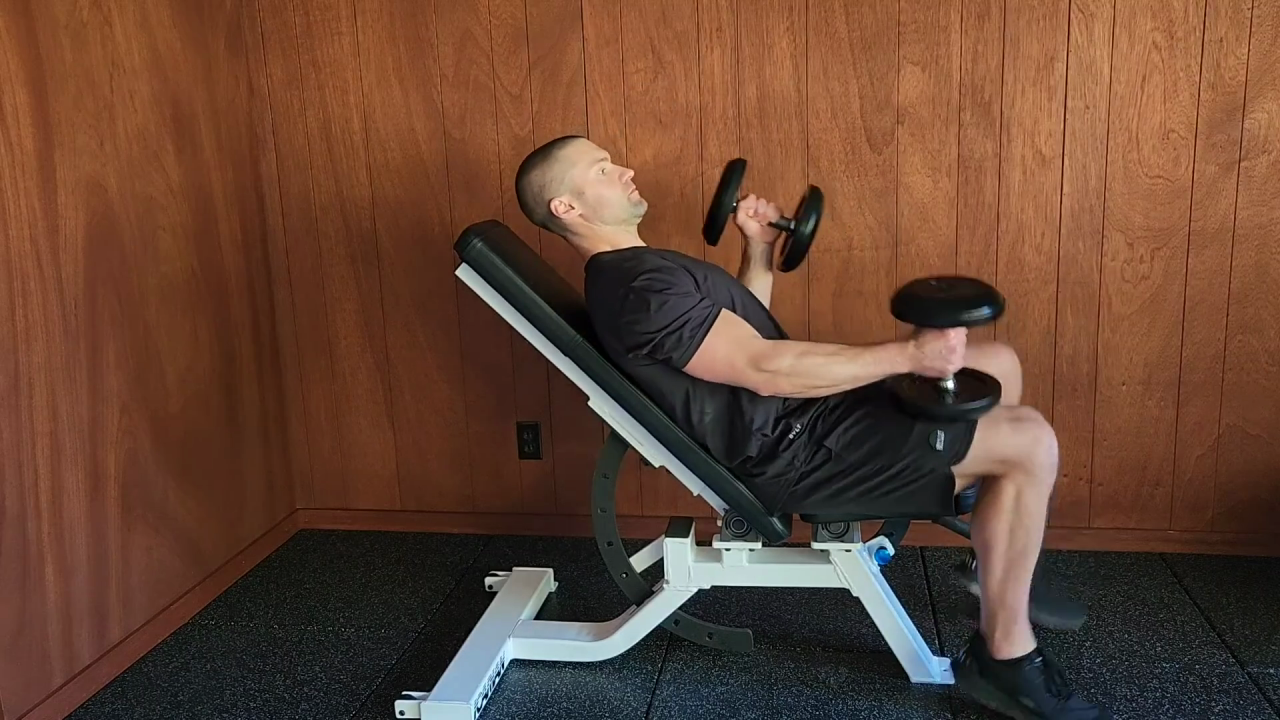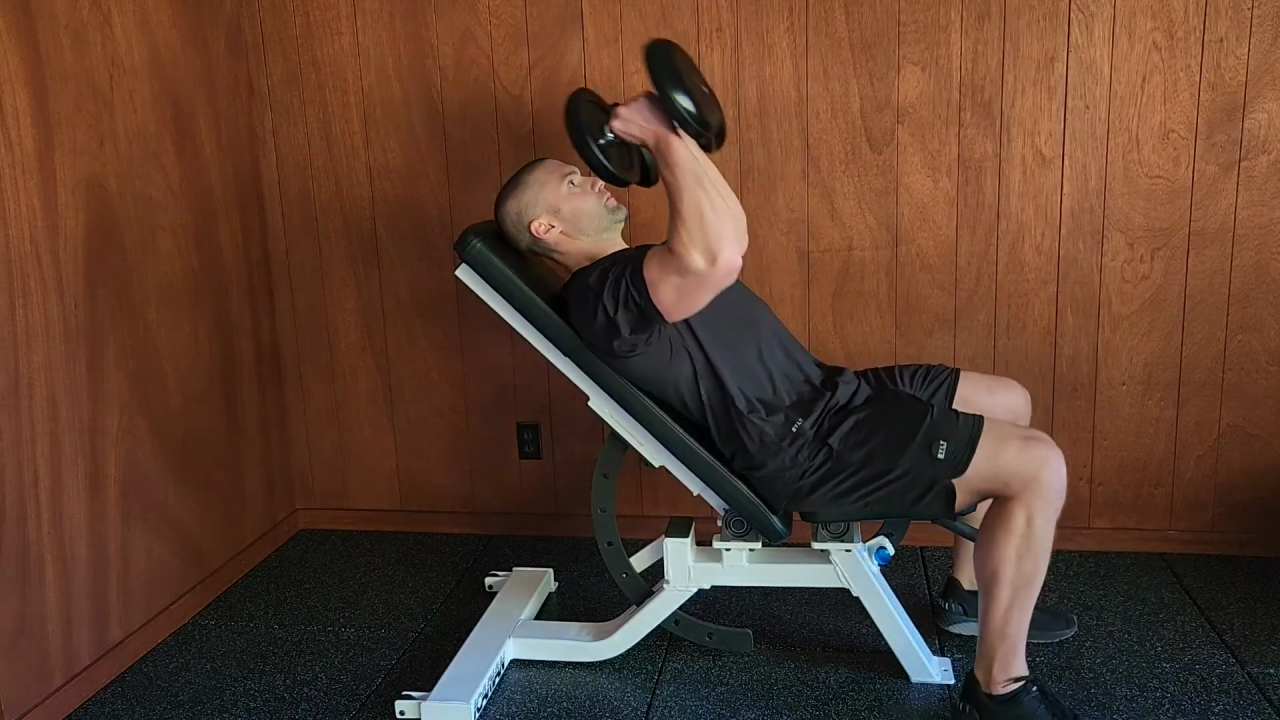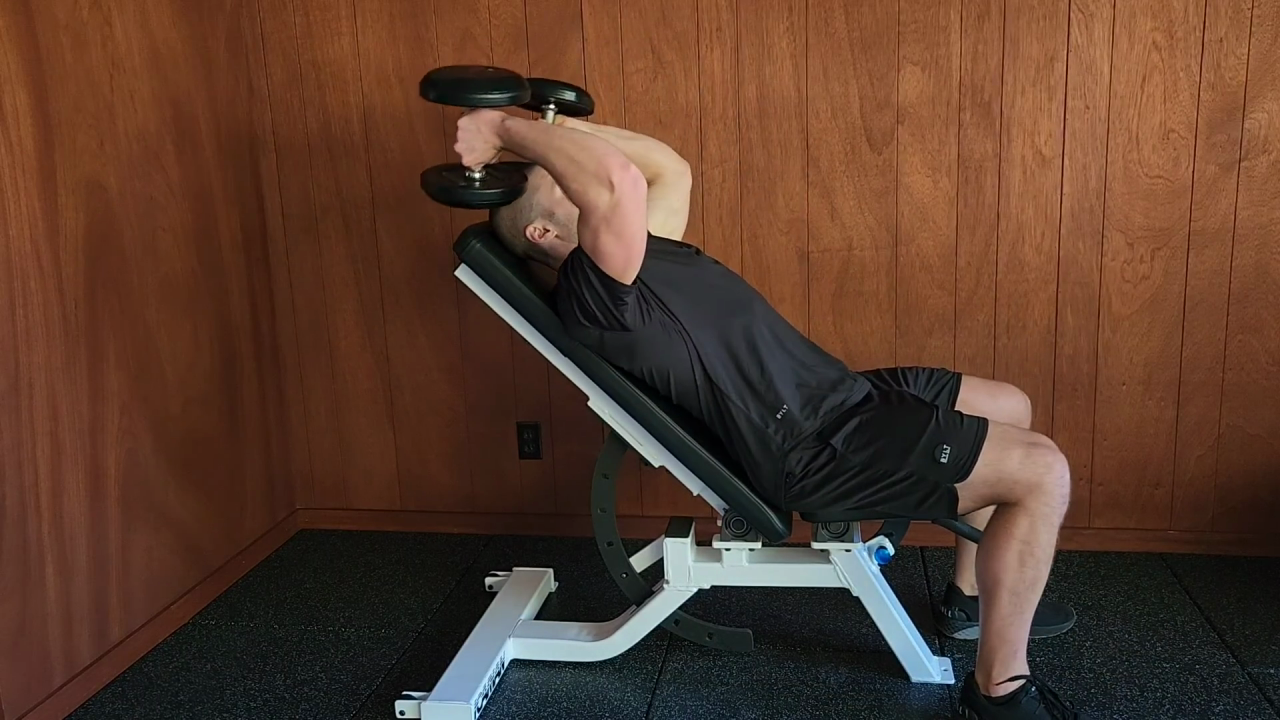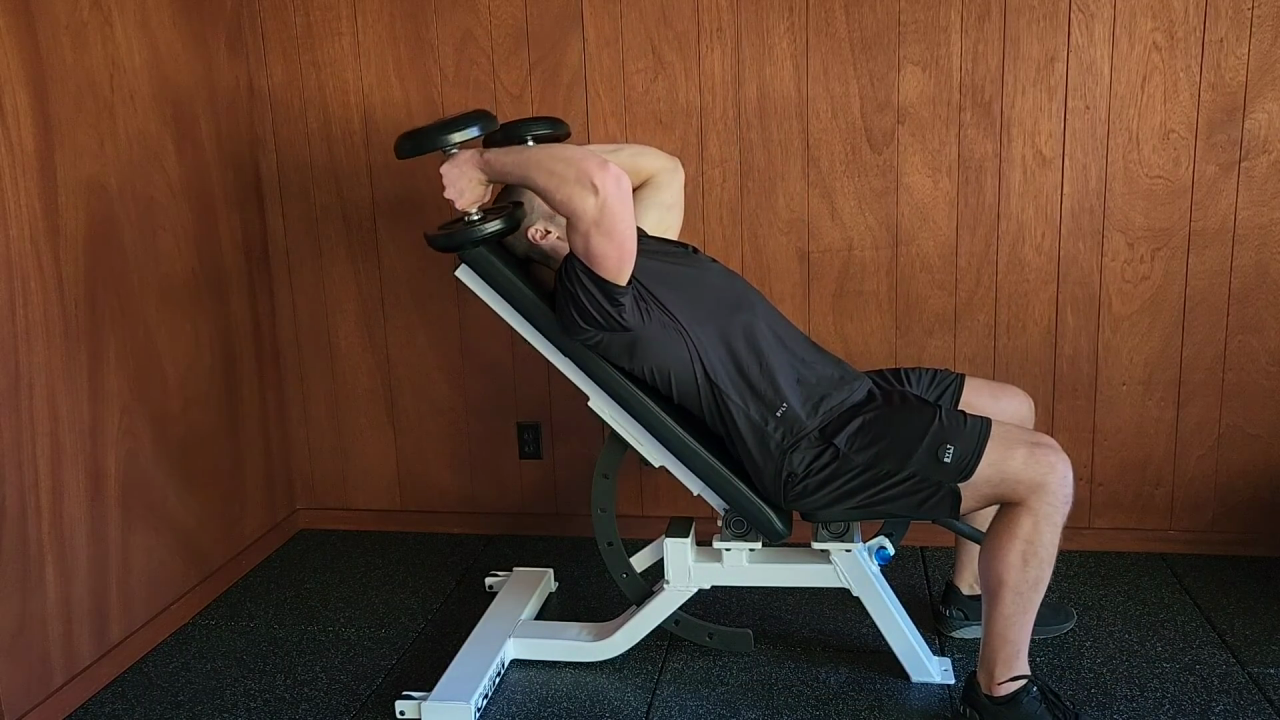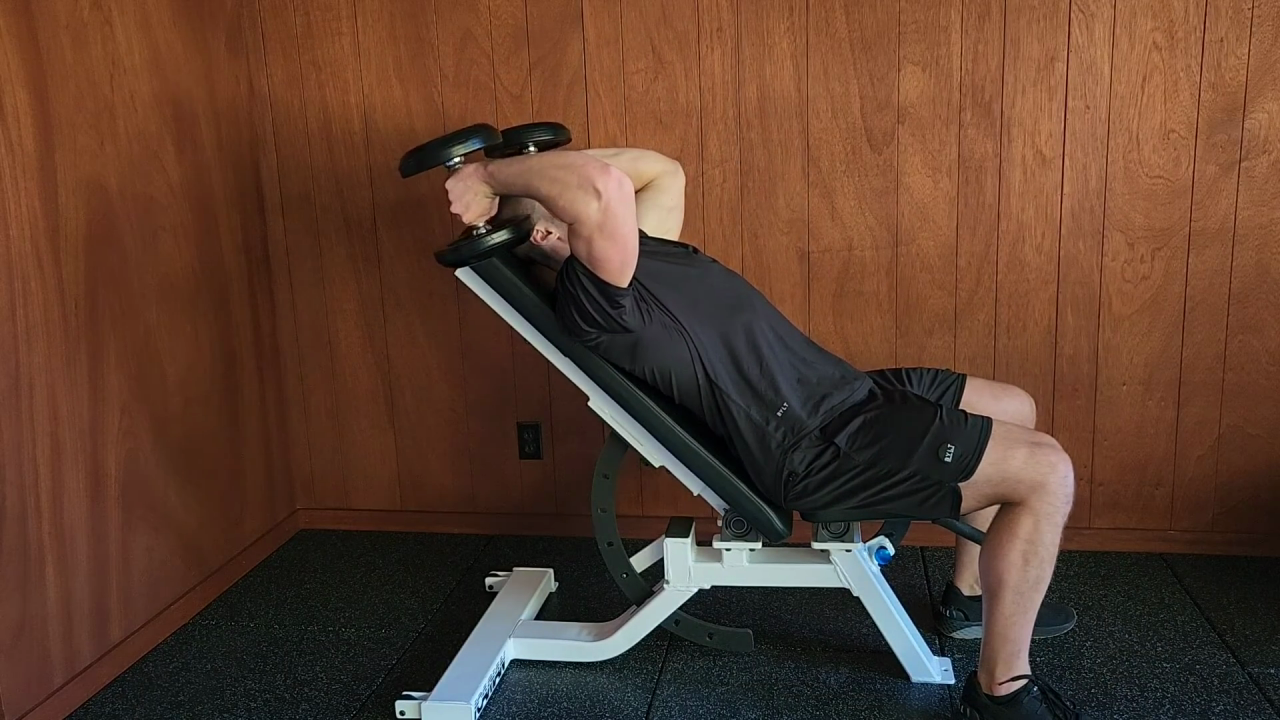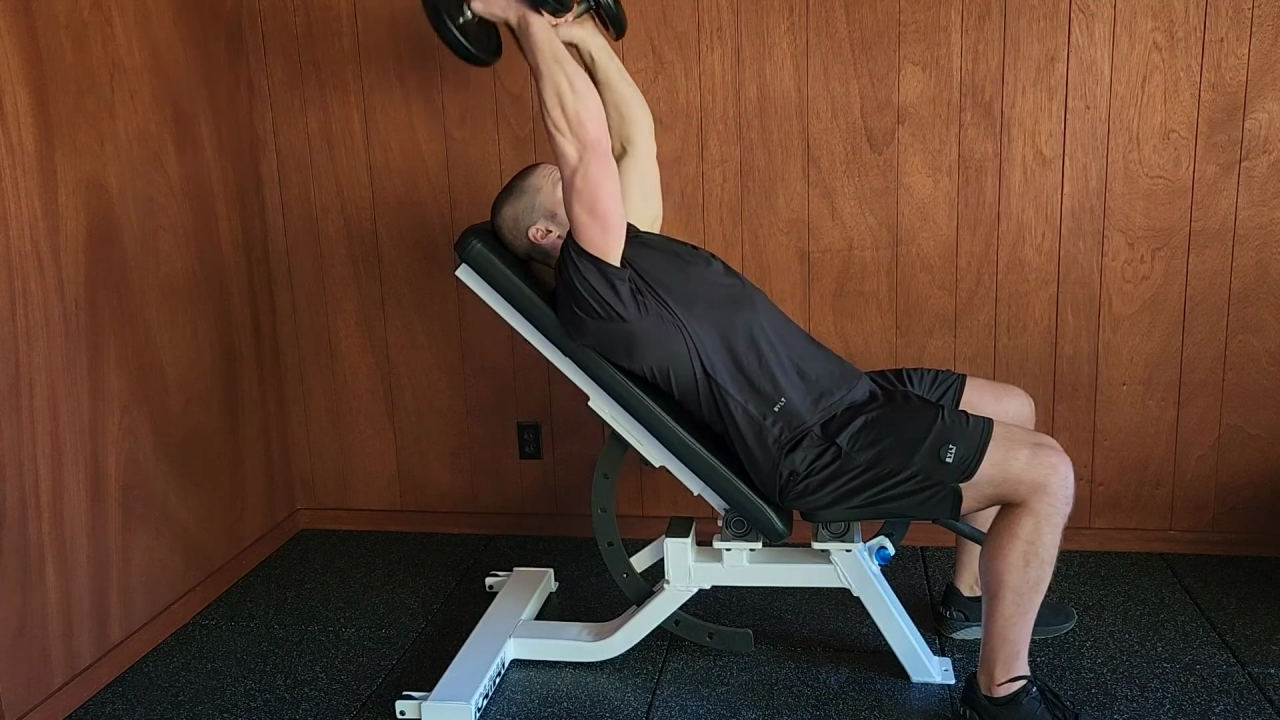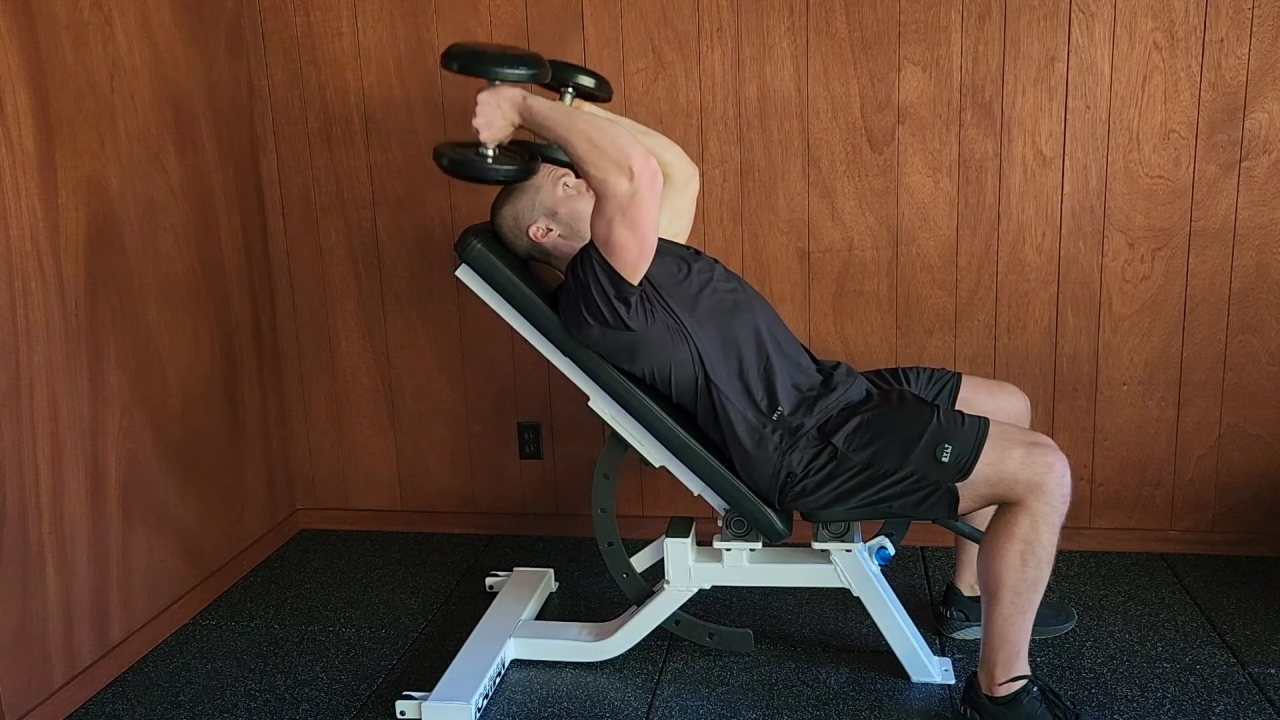
dt=0.7s
person 1, frame 1
left shoulder: (636, 268)
right shoulder: (633, 287)
right elbow: (767, 368)
left wrist: (757, 251)
right wrist: (912, 356)
left hip: (792, 410)
right hip: (790, 450)
left knee: (998, 368)
right knee: (1031, 446)
left ankle: (999, 586)
right ankle: (1004, 658)
person 1, frame 2
left shoulder: (624, 268)
right shoulder: (604, 294)
left elbow: (727, 235)
right elbow: (716, 256)
left wrist: (671, 137)
right wrist: (664, 138)
left hip: (824, 394)
right hip: (805, 447)
left knee: (1011, 405)
right knee: (1038, 468)
left ankle: (969, 592)
person 1, frame 3
left shoulder: (629, 252)
right shoulder: (592, 290)
left elbow: (670, 169)
right elbow: (616, 179)
left wrist: (557, 130)
right wrist: (508, 129)
left hip: (835, 395)
right hip: (813, 445)
left knee: (1009, 407)
right knee: (1040, 472)
left ankle: (971, 596)
person 1, frame 4
left shoulder: (628, 249)
right shoulder: (592, 294)
left elbow: (664, 169)
right elbow: (601, 180)
left wrist: (534, 158)
right wrist: (491, 161)
left hip: (835, 394)
right hip: (815, 445)
left knee: (1012, 408)
right knee: (1044, 471)
left ankle: (970, 595)
person 1, frame 5
left shoulder: (625, 251)
right shoulder: (591, 294)
left elbow: (665, 172)
right elbow: (602, 184)
left wrist: (547, 164)
right wrist: (493, 173)
left hip: (837, 394)
right hip: (814, 443)
left knee: (1013, 409)
right knee: (1044, 472)
left ankle: (970, 596)
person 1, frame 6
left shoulder: (627, 250)
right shoulder: (591, 289)
left elbow: (634, 140)
right elbow: (584, 139)
left hip: (838, 397)
right hip: (816, 446)
left knee: (1015, 410)
right knee: (1045, 473)
left ankle: (971, 594)
person 1, frame 7
left shoulder: (632, 252)
right shoulder: (595, 290)
left elbow: (679, 171)
right elbow: (636, 168)
left wrist: (576, 114)
right wrist: (523, 106)
left hip: (824, 393)
right hip: (809, 445)
left knee: (1009, 406)
right knee: (1042, 471)
left ankle: (970, 596)
